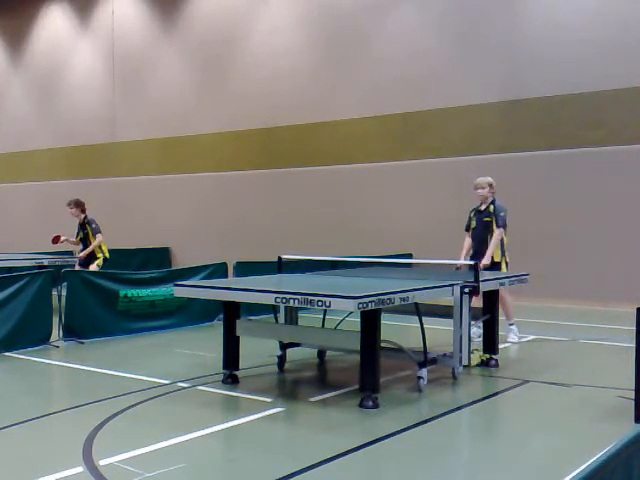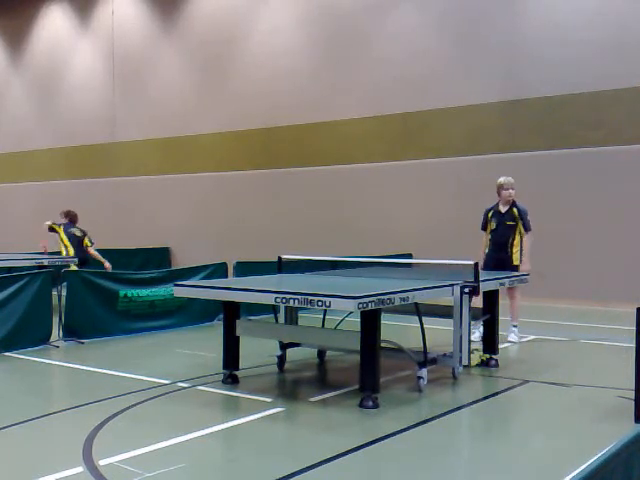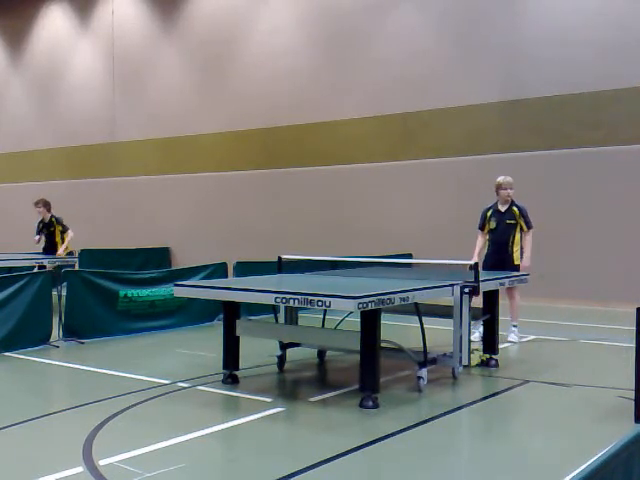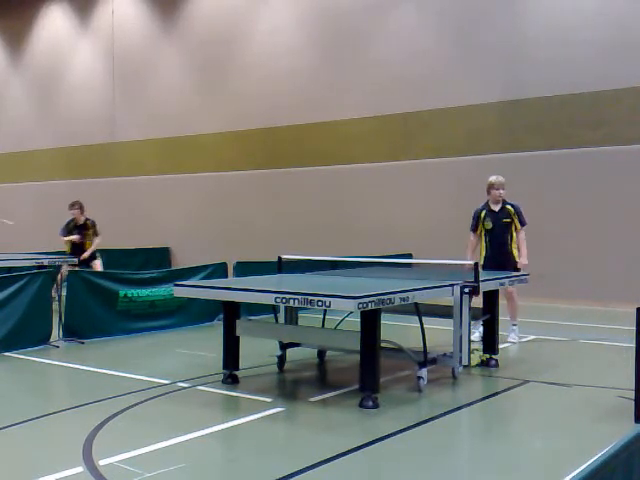
dt=0.5s
person 1, frame 1
left shoulder: (498, 208)
right shoulder: (474, 212)
left elbow: (499, 233)
right elbow: (469, 237)
left wrist: (488, 257)
right wrist: (462, 258)
left hip: (495, 258)
right hip: (477, 258)
left knee: (500, 291)
left ankle: (512, 327)
right ankle: (477, 327)
person 1, frame 2
left shoulder: (520, 211)
right shoulder: (490, 212)
left elbow: (526, 236)
left wrist: (525, 261)
right wrist: (483, 256)
left hip: (512, 258)
right hip: (492, 258)
left knee: (512, 291)
left ankle: (514, 329)
right ankle: (482, 326)
person 1, frame 3
left shoulder: (519, 210)
right shoulder: (488, 211)
left elbow: (527, 234)
right elbow: (482, 235)
left wrist: (526, 257)
right wrist: (475, 256)
left hip: (512, 259)
right hip: (491, 258)
left knee: (512, 290)
left ankle: (514, 328)
right ankle: (481, 326)
person 1, frame 4
left shoulder: (513, 209)
right shoulder: (480, 212)
left elbow: (520, 232)
right elbow: (474, 236)
left wrist: (523, 256)
right wrist: (469, 259)
left hip: (510, 258)
right hip: (489, 260)
left knee: (510, 291)
left ankle: (514, 327)
right ankle: (481, 326)
